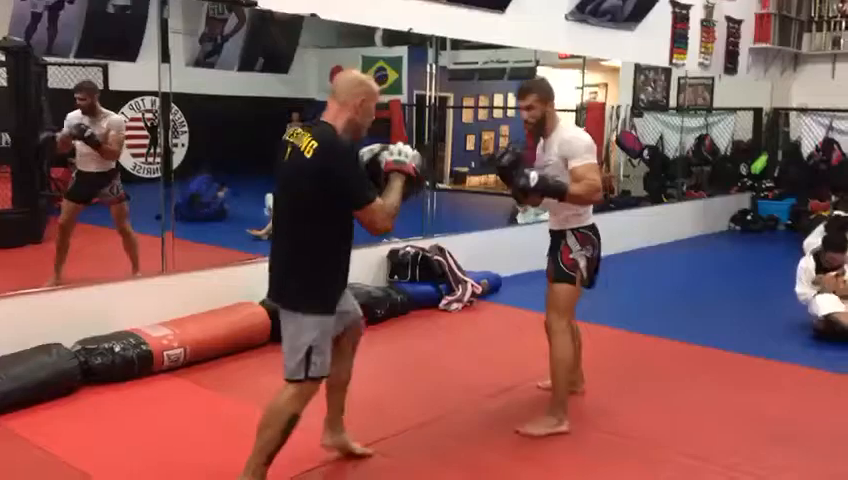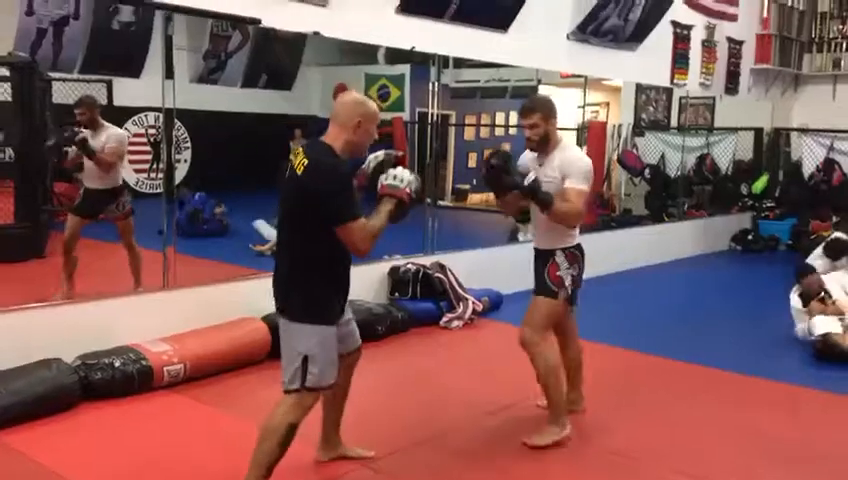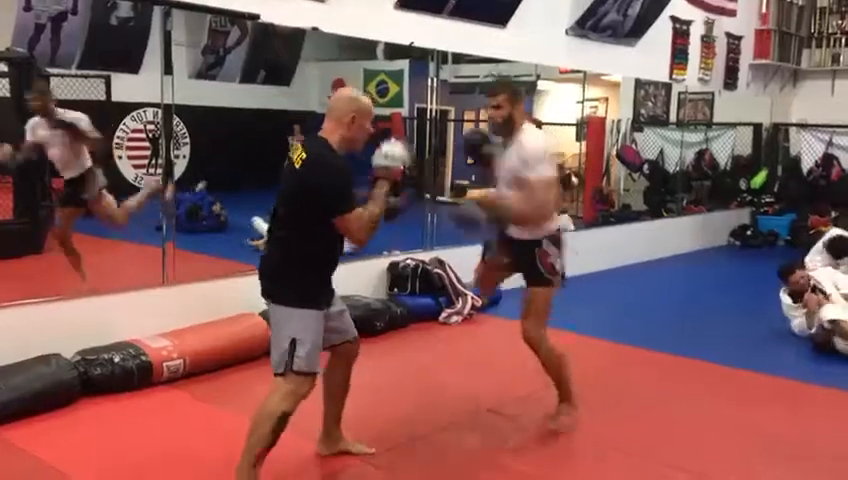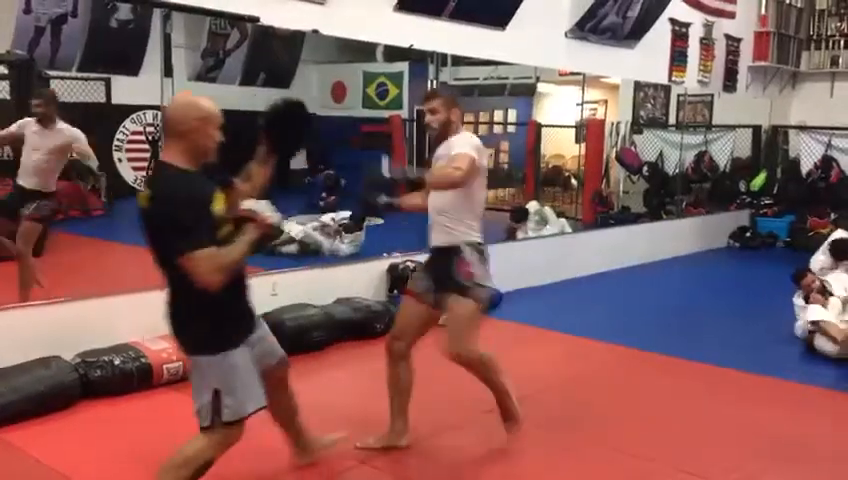
dt=0.4s
person 1, frame 1
left shoulder: (301, 135)
right shoulder: (335, 152)
right elbow: (380, 221)
left wrist: (361, 169)
right wrist: (397, 175)
left hip: (313, 272)
right hip: (306, 281)
left knee: (350, 328)
right knee: (303, 383)
left ankle: (335, 429)
person 1, frame 2
left shoulder: (311, 154)
right shoulder: (329, 169)
right elbow: (360, 242)
right wrist: (389, 200)
left hip: (324, 289)
right hip: (307, 297)
left knee: (347, 355)
right knee: (302, 394)
left ankle: (330, 443)
person 1, frame 3
left shoulder: (312, 150)
right shoulder: (332, 161)
right elbow: (358, 232)
right wrist: (384, 183)
left hip: (306, 277)
right hip: (293, 288)
left knee: (346, 347)
right knee: (295, 383)
left ankle: (330, 438)
person 1, frame 4
left shoulder: (193, 175)
right shoulder: (171, 194)
left elbow: (241, 192)
right elbow: (212, 274)
left wrist: (267, 153)
right wrist: (251, 232)
left hip: (235, 312)
right hip: (211, 325)
left knee: (276, 368)
right knee: (225, 431)
left ankle: (303, 444)
person 2, frame 1
left shoulder: (575, 139)
right shoulder: (542, 145)
left elbow: (594, 192)
right elbow: (536, 200)
left wrist: (544, 186)
right wrist: (519, 183)
left hip: (578, 238)
right hip: (561, 236)
left knee: (556, 323)
right knee: (561, 315)
left ankle: (557, 416)
right ankle: (573, 378)
person 2, frame 2
left shoulder: (574, 160)
right shoulder: (528, 159)
left elbow: (573, 217)
right elbow: (507, 205)
left wrist: (537, 195)
right wrist: (497, 178)
left hip: (563, 258)
right hip: (544, 254)
left knee: (531, 337)
right knee: (565, 332)
left ankle: (558, 422)
right ankle: (574, 400)
person 2, frame 3
left shoulder: (535, 147)
right shoulder: (502, 137)
left elbow: (541, 210)
left wrist: (492, 204)
left hip: (540, 243)
right hip: (510, 237)
left knee: (532, 334)
right knee: (482, 282)
left ankle: (567, 402)
person 2, frame 4
left shoulder: (464, 143)
right shoulder: (446, 150)
left elbow: (448, 178)
right elbow: (427, 198)
right wrist: (392, 202)
left hip: (463, 255)
right hip: (438, 258)
left knee: (461, 350)
right knee: (396, 346)
left ankle: (507, 408)
right ankle: (397, 430)
person 3, frame 1
left shoulder: (114, 120)
right shoulder: (72, 118)
left elbow: (114, 155)
right elbow: (62, 148)
left wrist: (92, 140)
right wrist: (55, 140)
left hip: (107, 178)
right hip: (82, 177)
left knee: (123, 228)
right knee: (63, 225)
left ankle: (136, 271)
right ankle: (57, 276)
person 3, frame 2
left shoulder: (116, 134)
right shoulder: (79, 134)
left elbow: (107, 166)
right elbow: (72, 163)
left wrist: (85, 148)
left hip: (113, 194)
right hip: (88, 194)
left knee: (129, 244)
right knee: (67, 240)
left ankle: (137, 287)
right ankle: (68, 287)
person 3, frame 3
left shoulder: (74, 118)
right shoulder: (33, 125)
left elbow: (97, 144)
right elbow: (26, 153)
left wrist: (75, 129)
left hip: (87, 177)
right hip: (71, 183)
left knee: (117, 218)
right knee: (60, 235)
left ankle: (152, 186)
right ankle: (81, 275)
person 3, frame 4
left shoulder: (72, 135)
right shoulder: (26, 124)
left elbow: (93, 164)
left hip: (40, 196)
right hip: (20, 190)
left knee: (23, 250)
left ankle: (24, 303)
